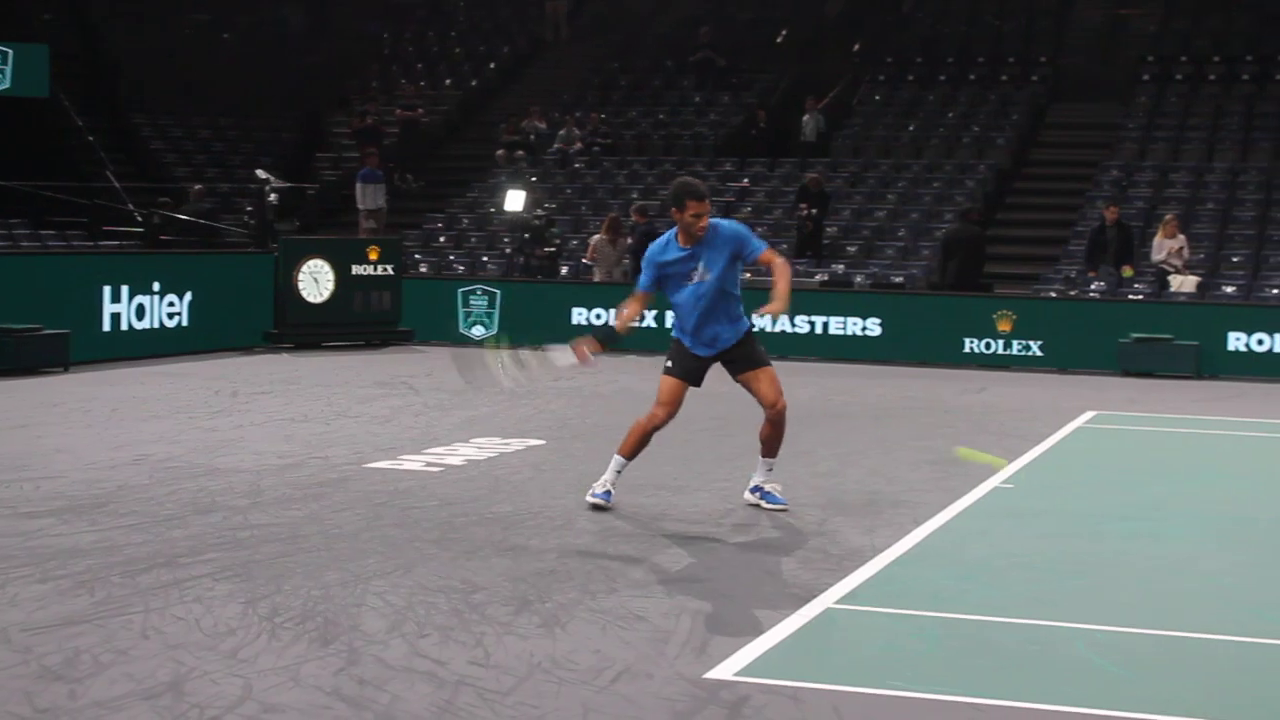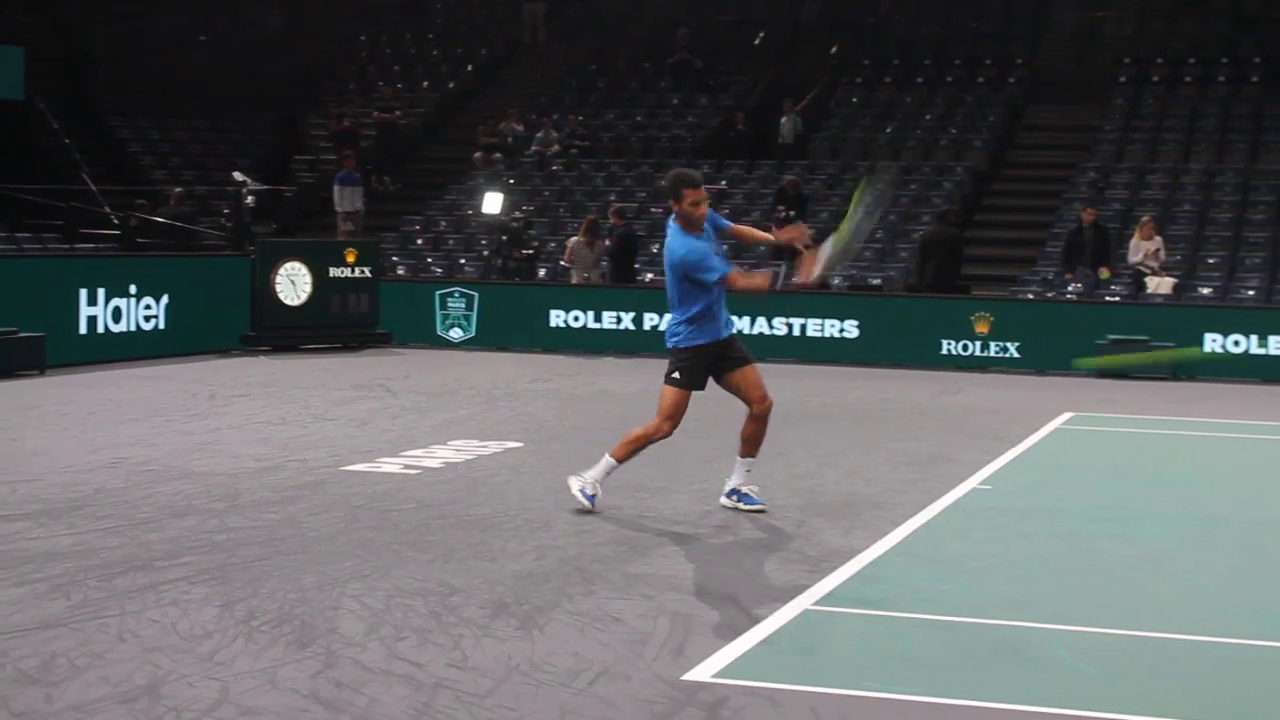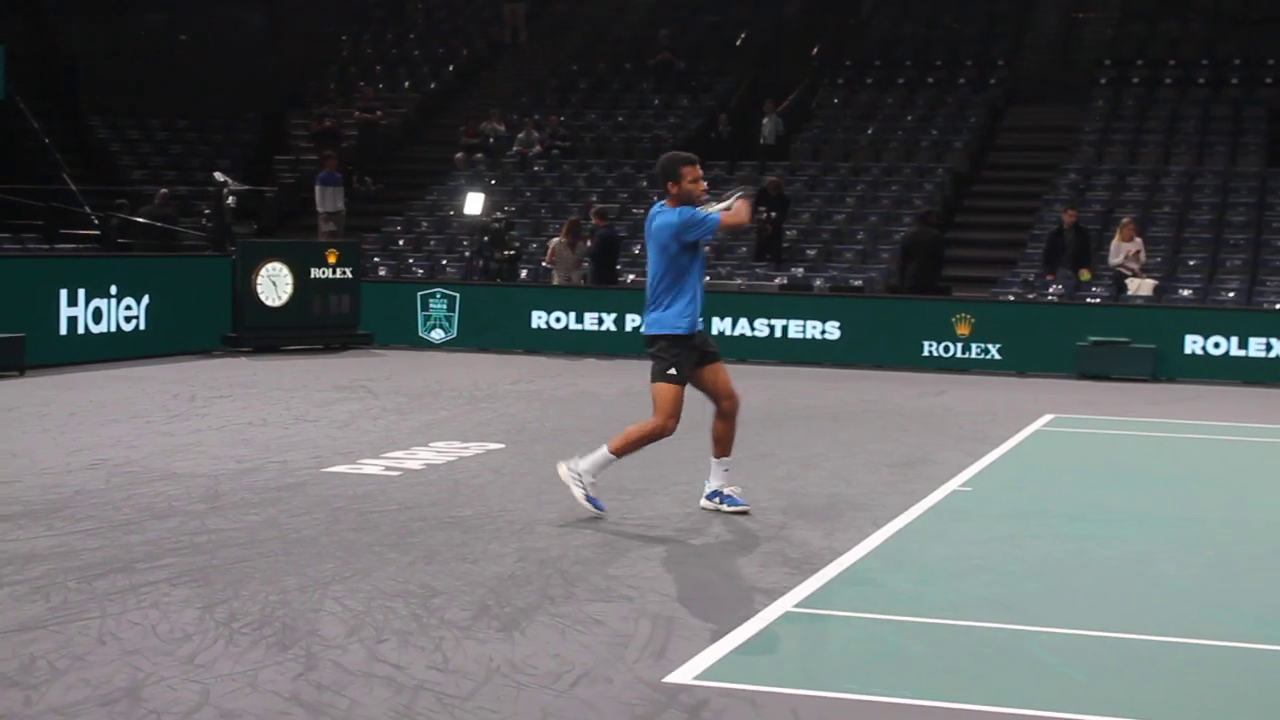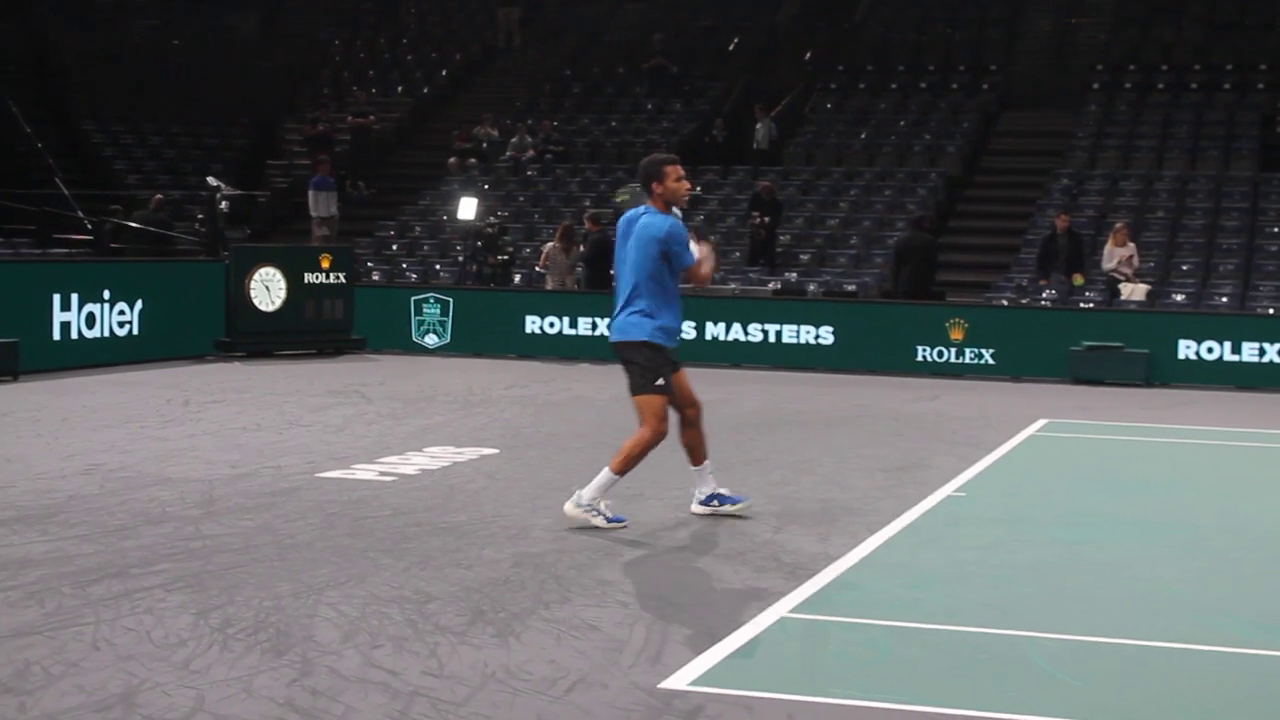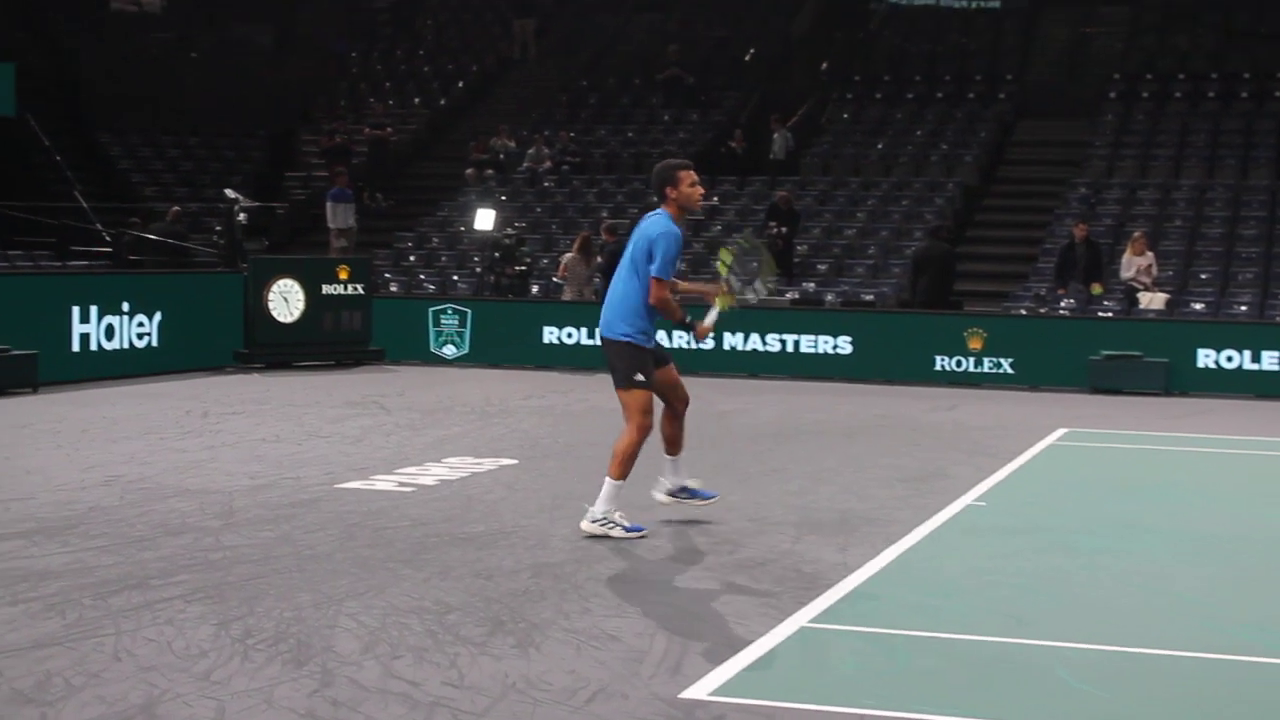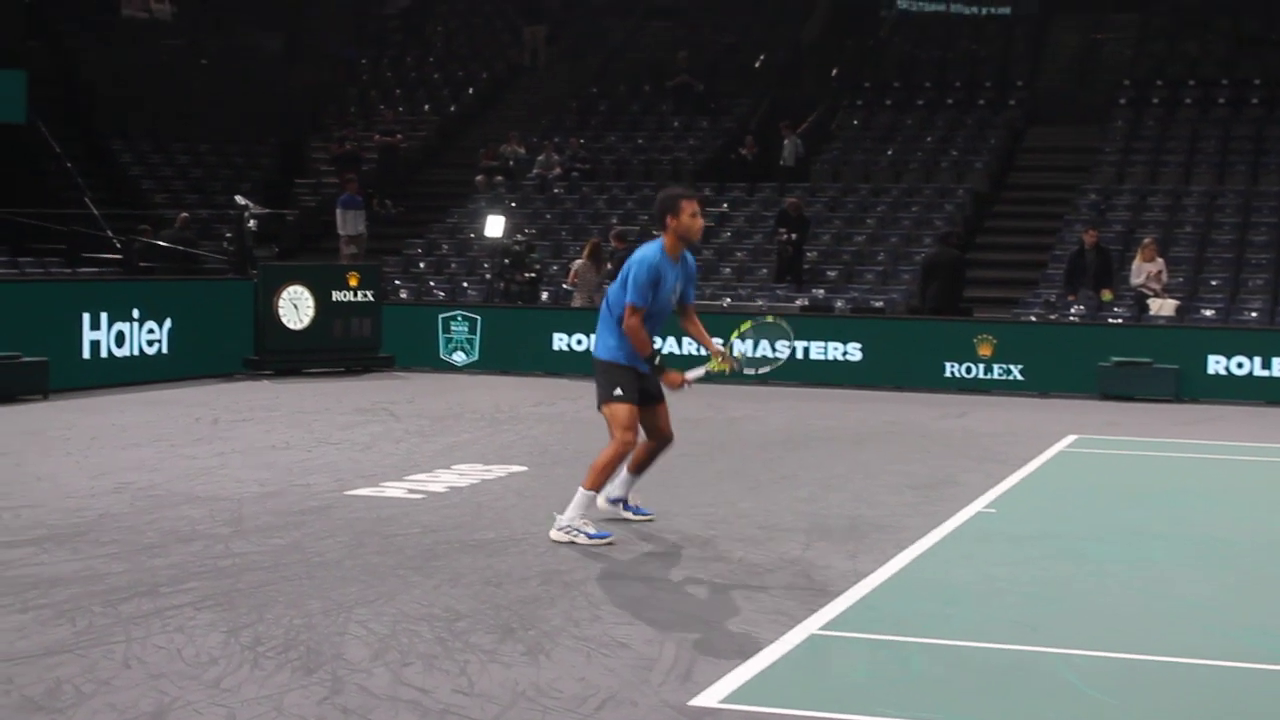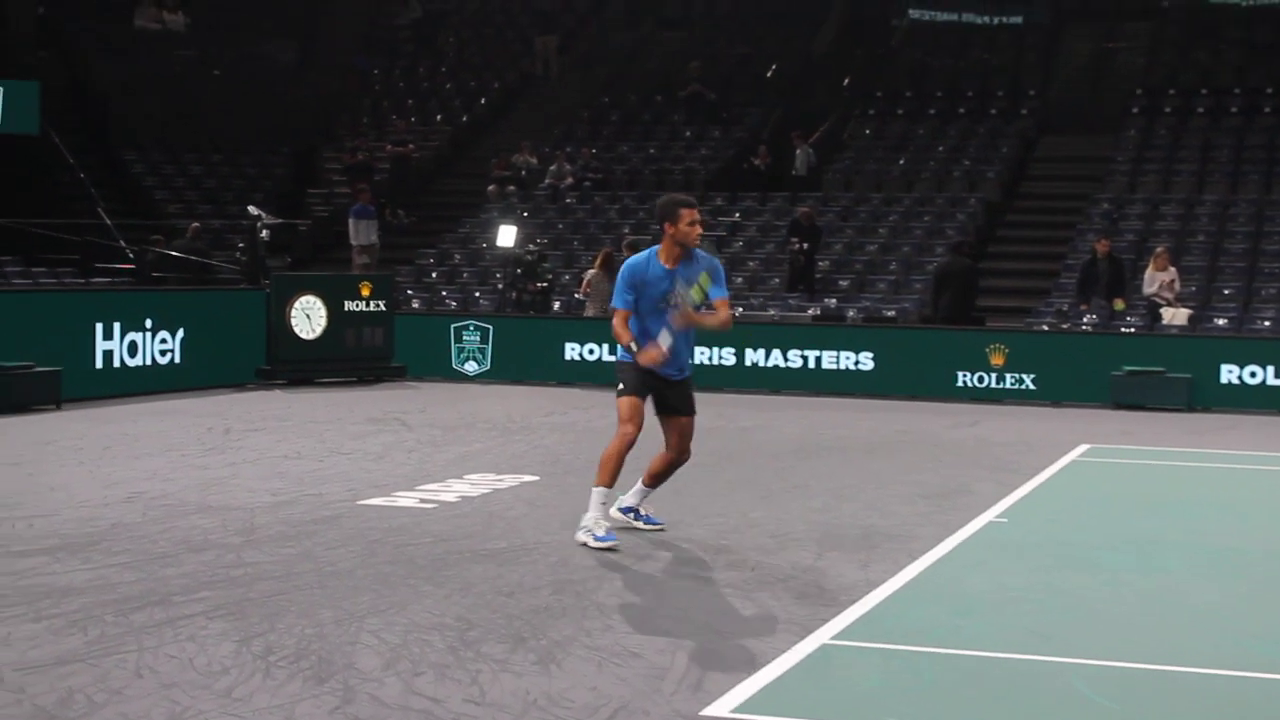
dt=0.2s
person 1, frame 1
left shoulder: (729, 232)
right shoulder: (658, 253)
left elbow: (777, 263)
right elbow: (637, 304)
left wrist: (780, 300)
right wrist: (604, 338)
left hip: (735, 335)
right hip: (690, 341)
left knee: (776, 407)
right knee: (659, 415)
left ankle: (760, 484)
right ankle: (608, 481)
person 1, frame 2
left shoulder: (704, 218)
right shoulder: (682, 249)
left elbow: (734, 231)
right elbow: (740, 283)
left wrist: (776, 238)
left hip: (721, 334)
right hip: (691, 343)
left knee: (762, 405)
right knee: (663, 426)
left ankle: (737, 486)
right ankle: (591, 478)
person 1, frame 3
left shoulder: (663, 211)
right shoulder: (680, 220)
right elbow: (739, 219)
right wrist: (742, 203)
left hip: (689, 328)
right hip: (669, 332)
left knee: (728, 402)
right knee: (664, 423)
left ankle: (716, 488)
right ankle: (582, 470)
person 1, frame 4
left shoulder: (630, 219)
right shoulder: (668, 227)
right elbow: (699, 277)
left wrist: (690, 249)
right wrist: (706, 256)
left hip: (645, 335)
right hip: (642, 337)
left knee: (691, 410)
right knee: (654, 429)
left ankle: (707, 493)
right ankle: (588, 500)
person 1, frame 5
left shoulder: (655, 223)
right shoulder: (666, 233)
right elbow: (657, 297)
left wrist: (700, 289)
right wrist: (690, 326)
left hip: (635, 333)
right hip: (627, 335)
left knee: (679, 399)
right knee: (640, 424)
left ankle: (673, 483)
right ankle: (600, 514)
person 1, frame 6
left shoulder: (687, 263)
right shoulder: (647, 262)
left elbow: (686, 315)
right elbow: (631, 323)
left wrist: (712, 347)
right wrist: (661, 370)
left hip: (639, 361)
right hip: (616, 358)
left knee: (662, 437)
right knee: (624, 438)
left ankle: (616, 495)
right ankle: (569, 521)
person 1, frame 7
left shoulder: (708, 266)
right shoulder: (636, 267)
left elbow: (724, 317)
right elbow: (619, 323)
left wrist: (697, 320)
right wrist: (639, 351)
left hip: (677, 370)
right hip: (636, 361)
left knee: (679, 452)
right knee: (628, 430)
left ankle: (630, 504)
right ankle: (592, 519)
